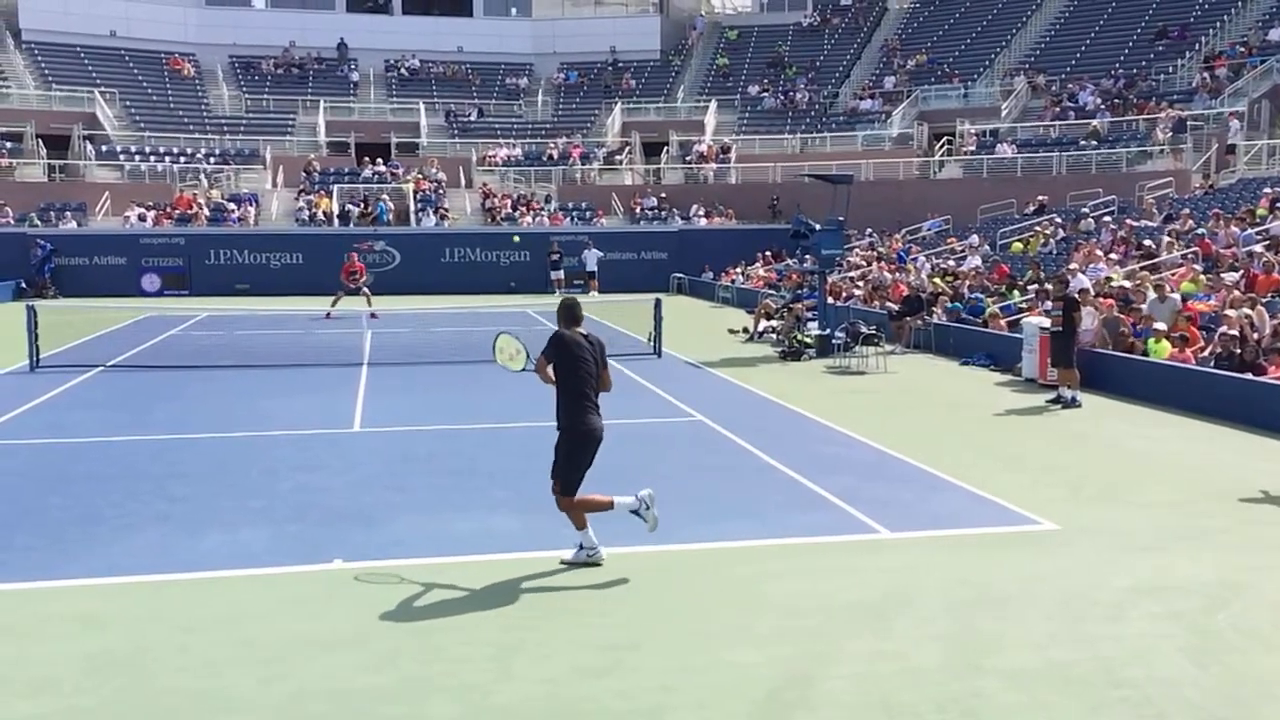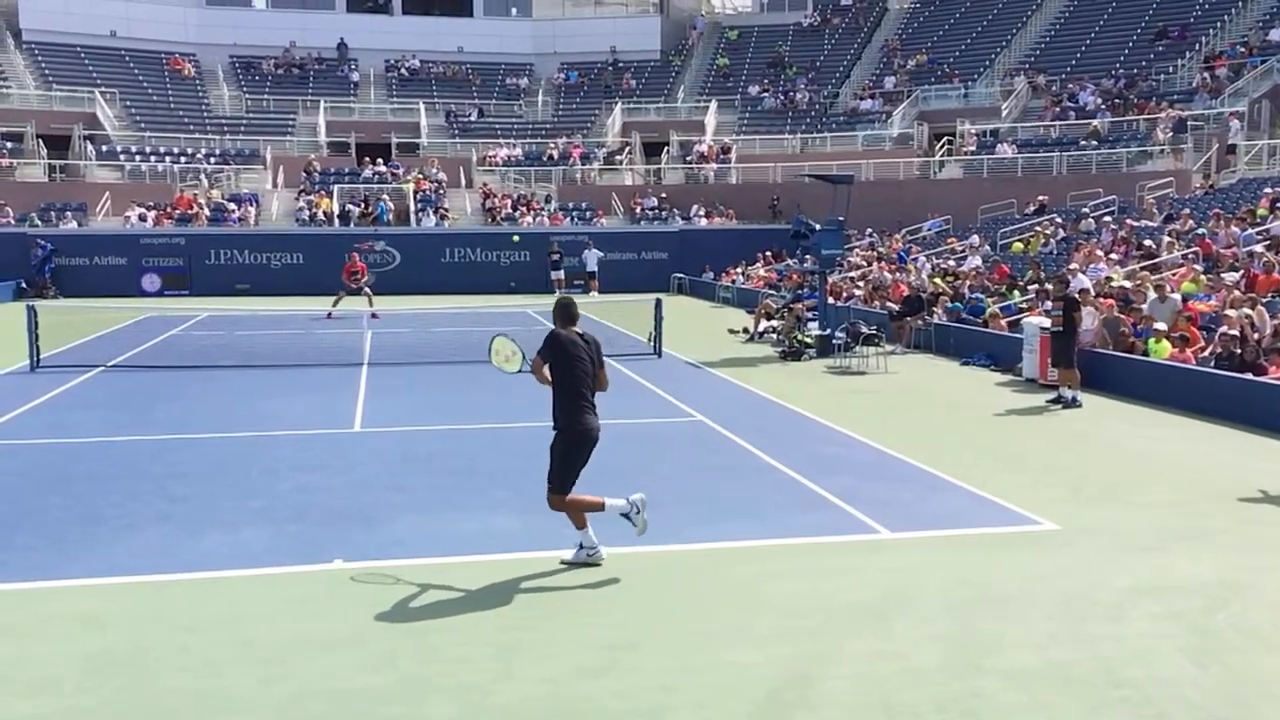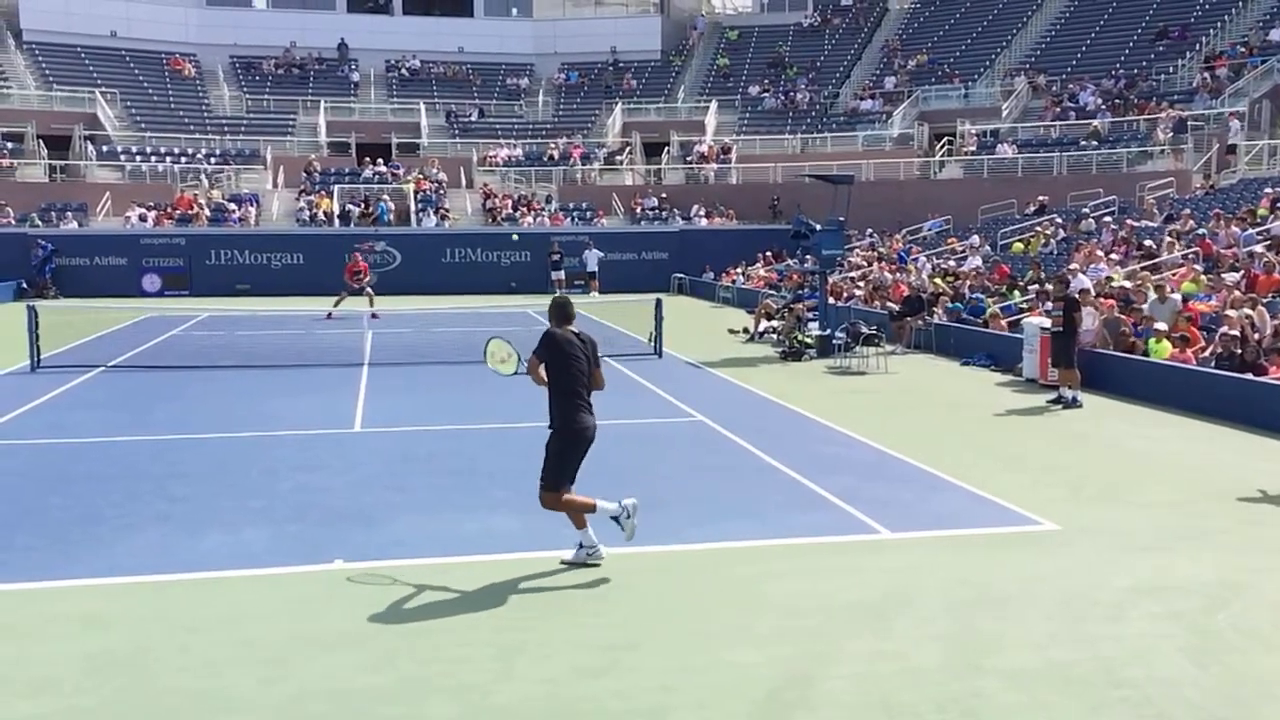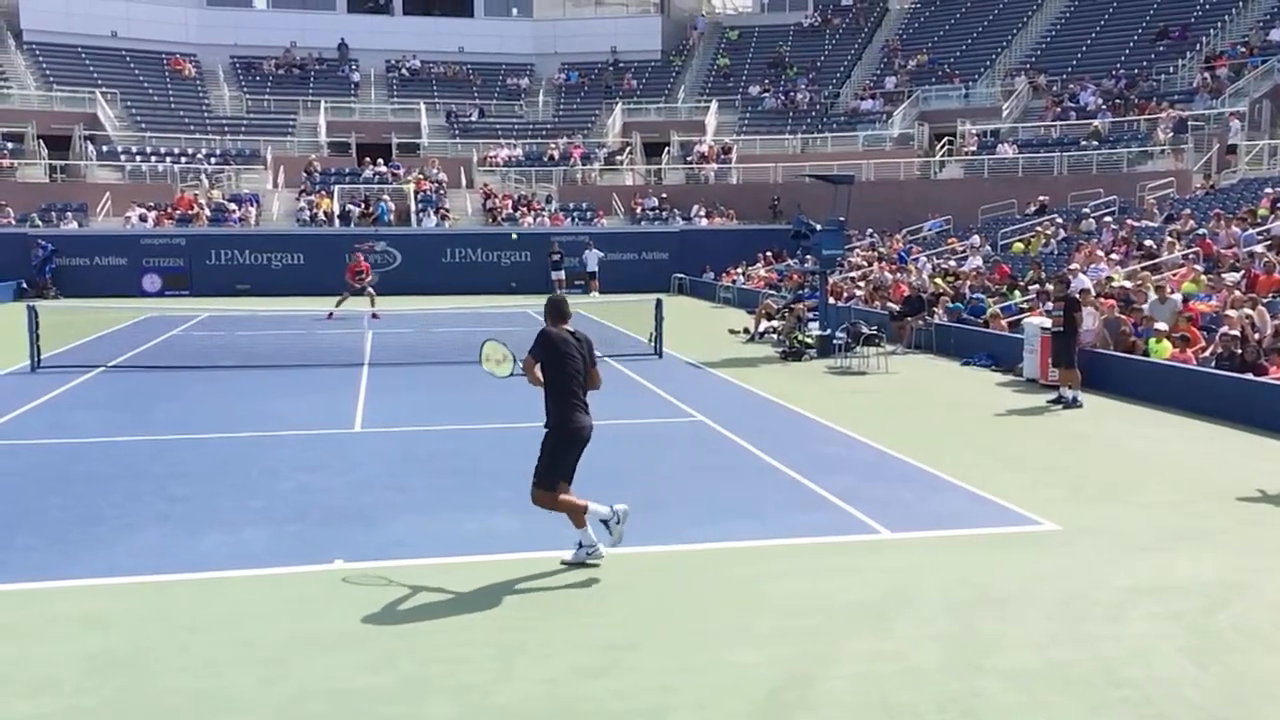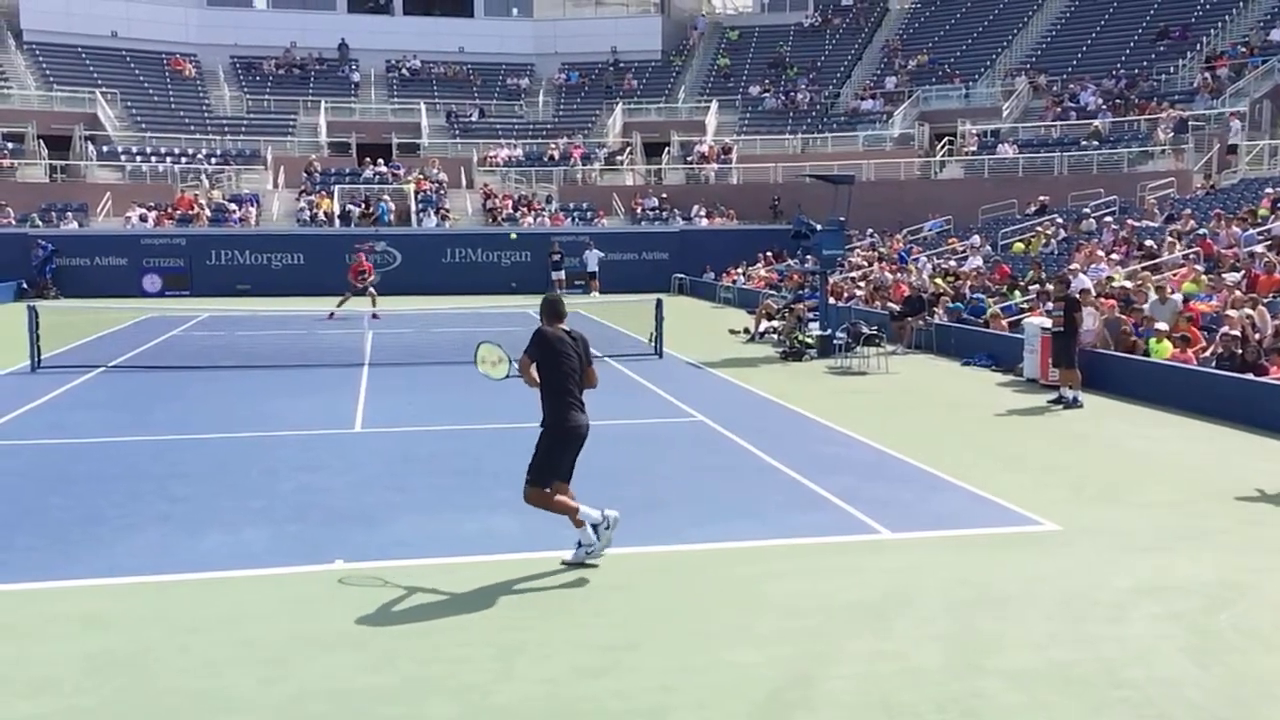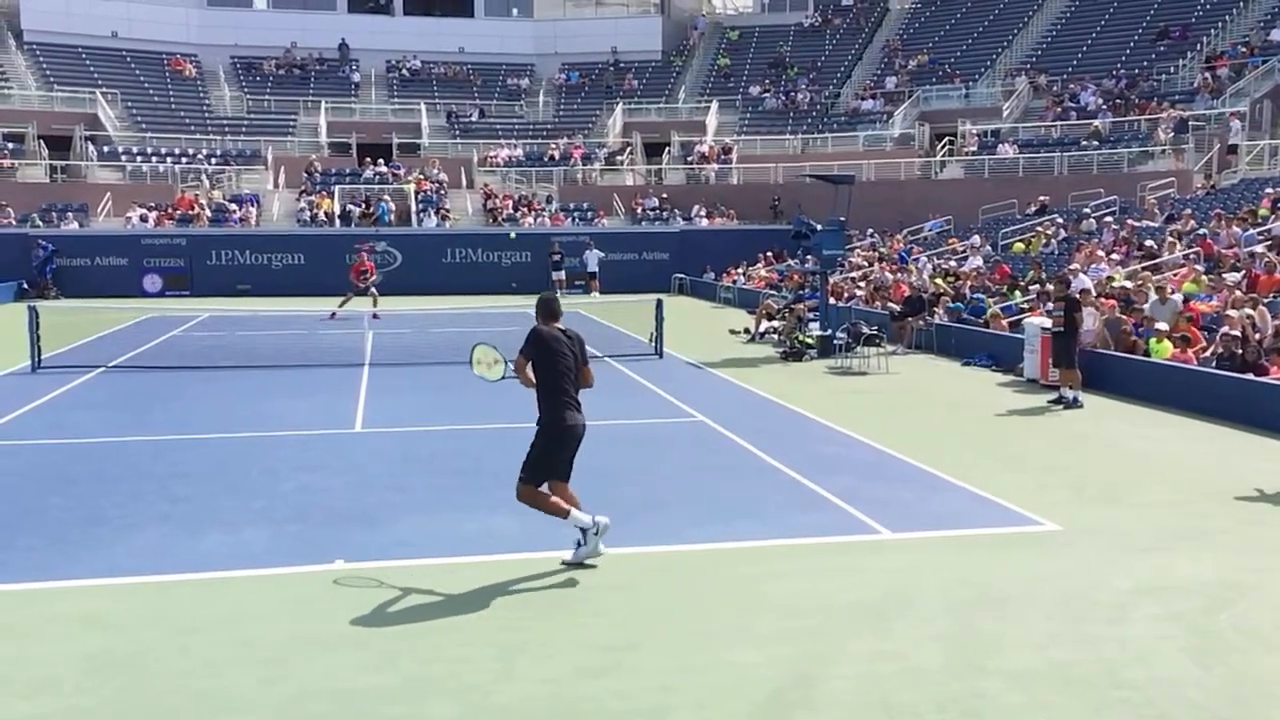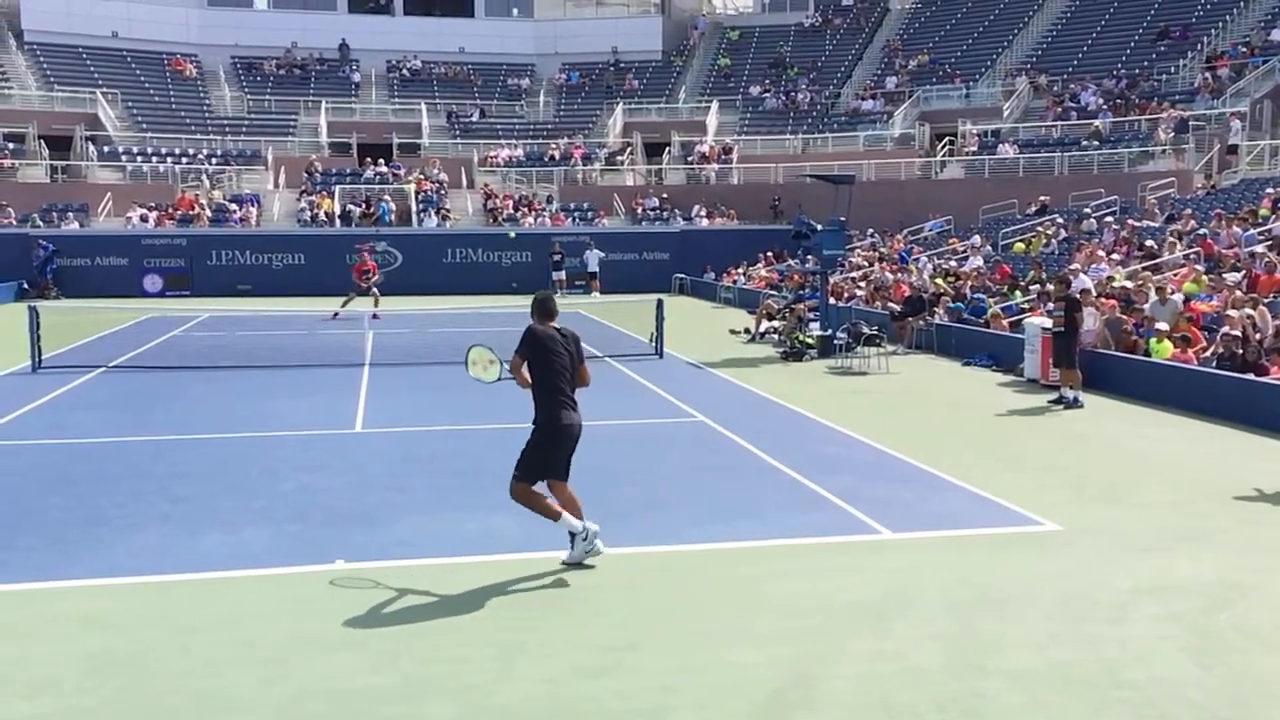
dt=0.1s
person 1, frame 1
left shoulder: (560, 338)
right shoulder: (596, 343)
left elbow: (540, 368)
right elbow: (606, 385)
left wrist: (552, 379)
left hip: (578, 429)
right hip: (590, 426)
left knee: (566, 501)
right knee: (560, 491)
left ankle: (635, 502)
right ankle: (590, 547)
person 1, frame 2
left shoulder: (556, 338)
right shoulder: (592, 342)
left elbow: (536, 368)
right elbow: (602, 384)
left wrist: (549, 379)
left hip: (574, 429)
right hip: (587, 425)
left knee: (558, 500)
right knee: (559, 491)
left ankle: (627, 505)
right ankle: (590, 547)
person 1, frame 3
left shoulder: (552, 337)
right shoulder: (588, 341)
left elbow: (532, 368)
right elbow: (599, 383)
left wrist: (544, 379)
left hip: (569, 427)
right hip: (584, 425)
left knee: (549, 498)
right knee: (560, 490)
left ankle: (617, 510)
right ankle: (590, 546)
person 1, frame 4
left shoulder: (547, 336)
right shoulder: (584, 340)
left elbow: (528, 368)
right elbow: (595, 383)
left wrist: (540, 380)
left hip: (565, 427)
right hip: (581, 424)
left knee: (542, 496)
right knee: (559, 489)
left ankle: (608, 514)
right ankle: (590, 545)
person 1, frame 5
left shoulder: (543, 335)
right shoulder: (580, 339)
left elbow: (524, 368)
right elbow: (592, 381)
left wrist: (536, 380)
left hip: (561, 426)
right hip: (578, 423)
left knee: (533, 494)
right knee: (558, 487)
left ankle: (599, 519)
right ankle: (588, 543)
person 1, frame 6
left shoulder: (538, 334)
right shoulder: (576, 338)
left elbow: (519, 368)
right elbow: (587, 380)
left wrist: (532, 381)
left hip: (556, 425)
right hip: (575, 422)
left knee: (526, 491)
right knee: (558, 487)
left ankle: (589, 524)
right ankle: (589, 543)
person 1, frame 7
left shoulder: (533, 333)
right shoulder: (571, 337)
left elbow: (514, 368)
right elbow: (584, 380)
left wrist: (527, 381)
left hip: (552, 424)
right hip: (571, 422)
left knee: (520, 489)
right knee: (557, 485)
left ankle: (579, 529)
right ankle: (587, 542)
